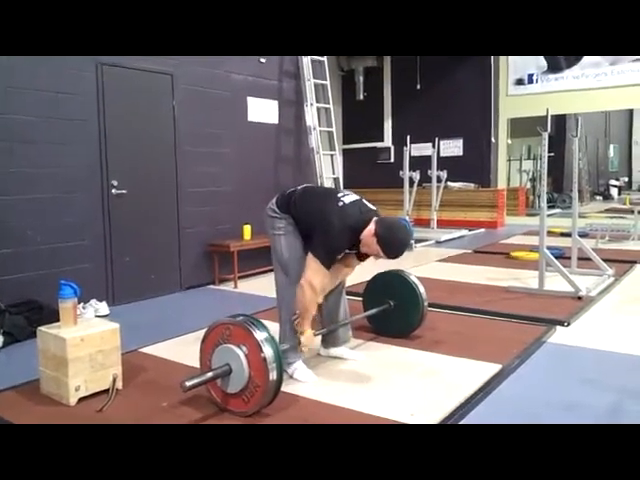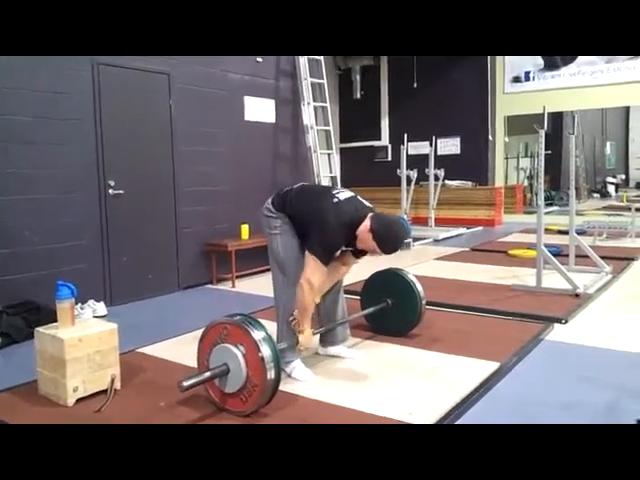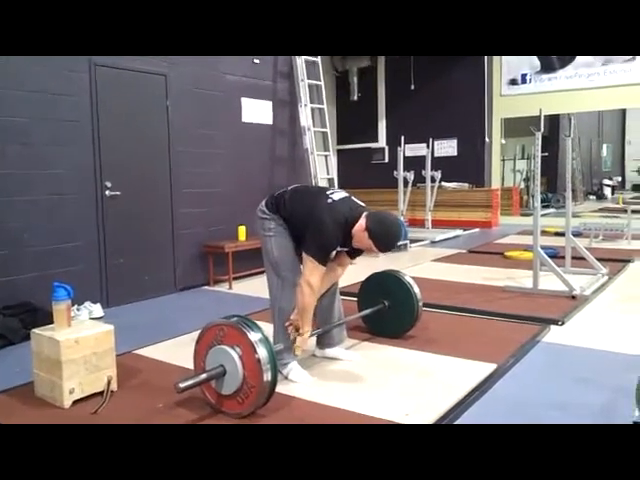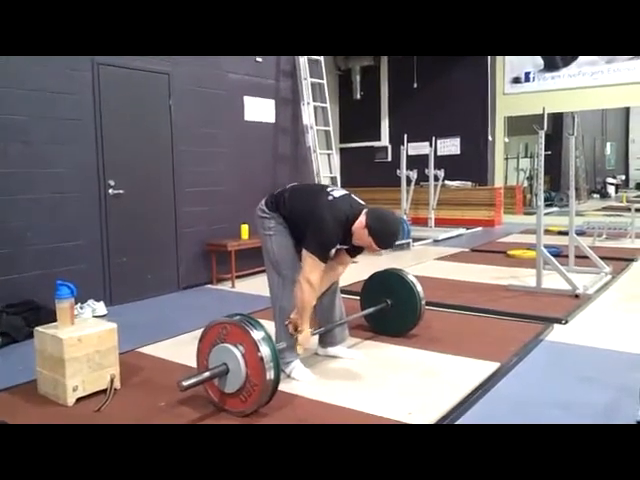
dt=0.2s
person 1, frame 1
left shoulder: (374, 227)
right shoulder: (337, 230)
left elbow: (345, 266)
right elbow: (309, 282)
left wrist: (316, 298)
right wrist: (305, 329)
left hip: (312, 215)
right hip: (284, 216)
left knee: (335, 281)
right knee: (294, 282)
left ankle: (334, 343)
right ankle: (291, 358)
person 1, frame 2
left shoulder: (370, 225)
right shoulder: (332, 227)
left elbow: (341, 265)
right elbow: (309, 281)
left wrist: (314, 298)
right wrist: (305, 328)
left hip: (308, 216)
right hip: (281, 216)
left knee: (333, 280)
right knee: (292, 280)
left ankle: (332, 342)
right ankle: (289, 357)
person 1, frame 3
left shoulder: (362, 226)
right shoulder: (328, 227)
left elbow: (337, 267)
right elbow: (308, 282)
left wrist: (305, 307)
right wrist: (305, 330)
left hip: (303, 219)
right hip: (275, 218)
left knee: (329, 281)
right knee: (288, 282)
left ankle: (329, 343)
right ankle: (285, 358)
person 1, frame 4
left shoulder: (361, 224)
right shoulder: (328, 224)
left elbow: (337, 266)
right elbow: (308, 279)
left wrist: (307, 304)
right wrist: (304, 327)
left hip: (303, 219)
right hip: (275, 217)
left knee: (329, 280)
right knee: (288, 281)
left ankle: (331, 342)
right ankle: (287, 357)
